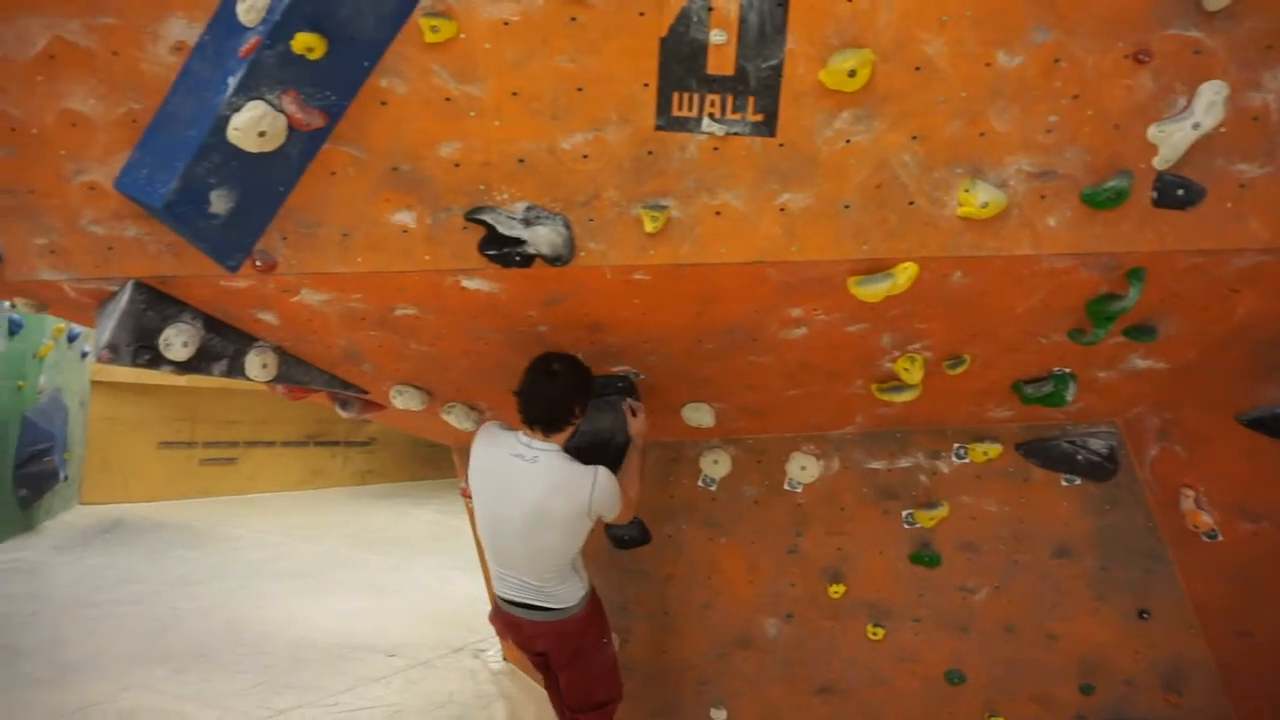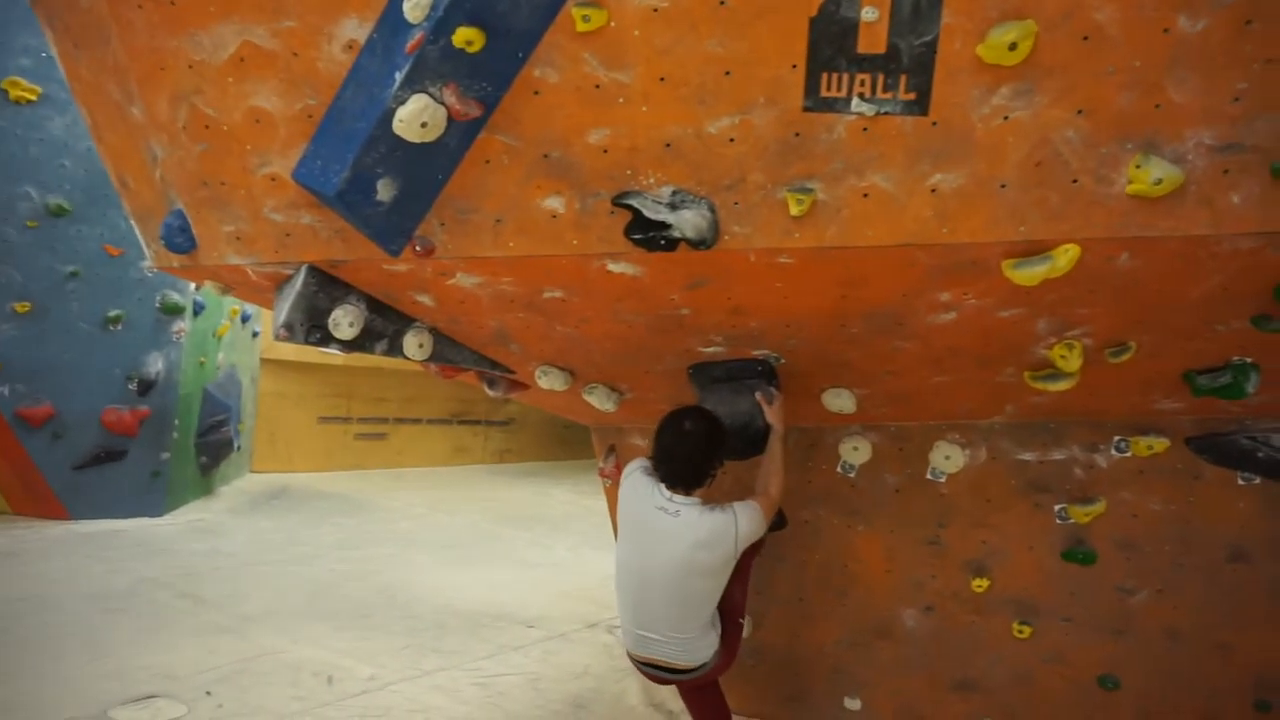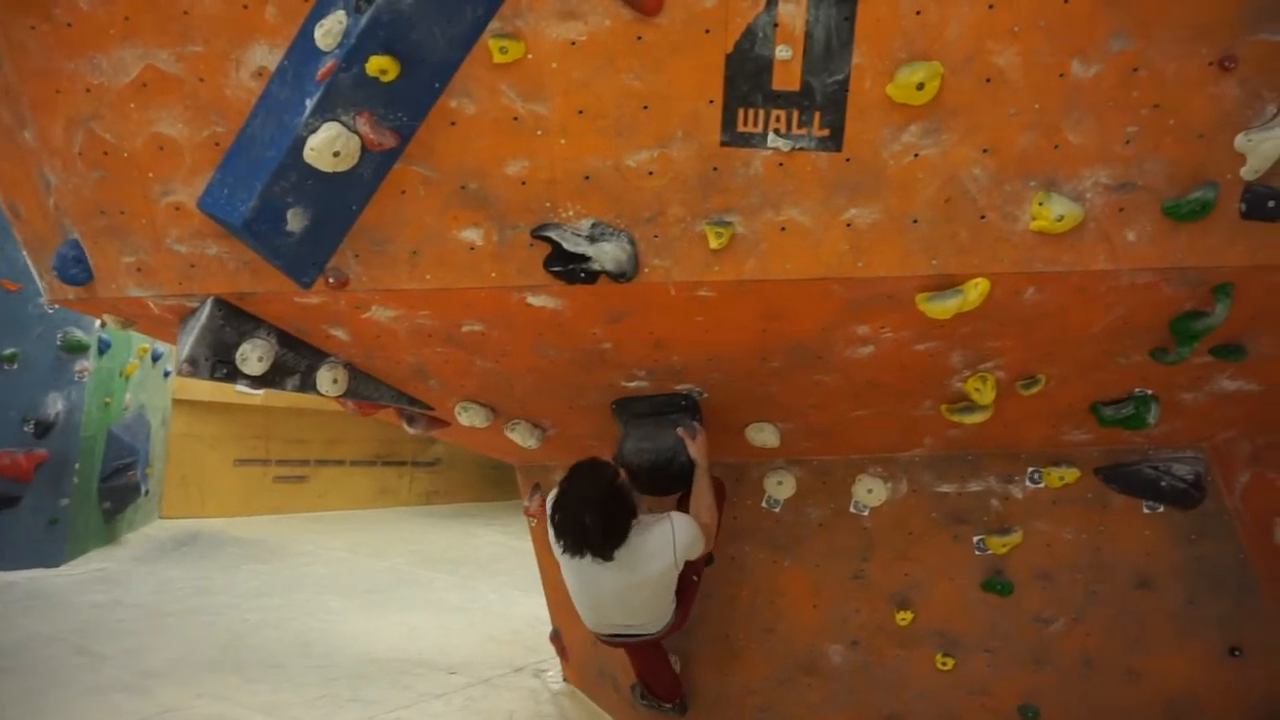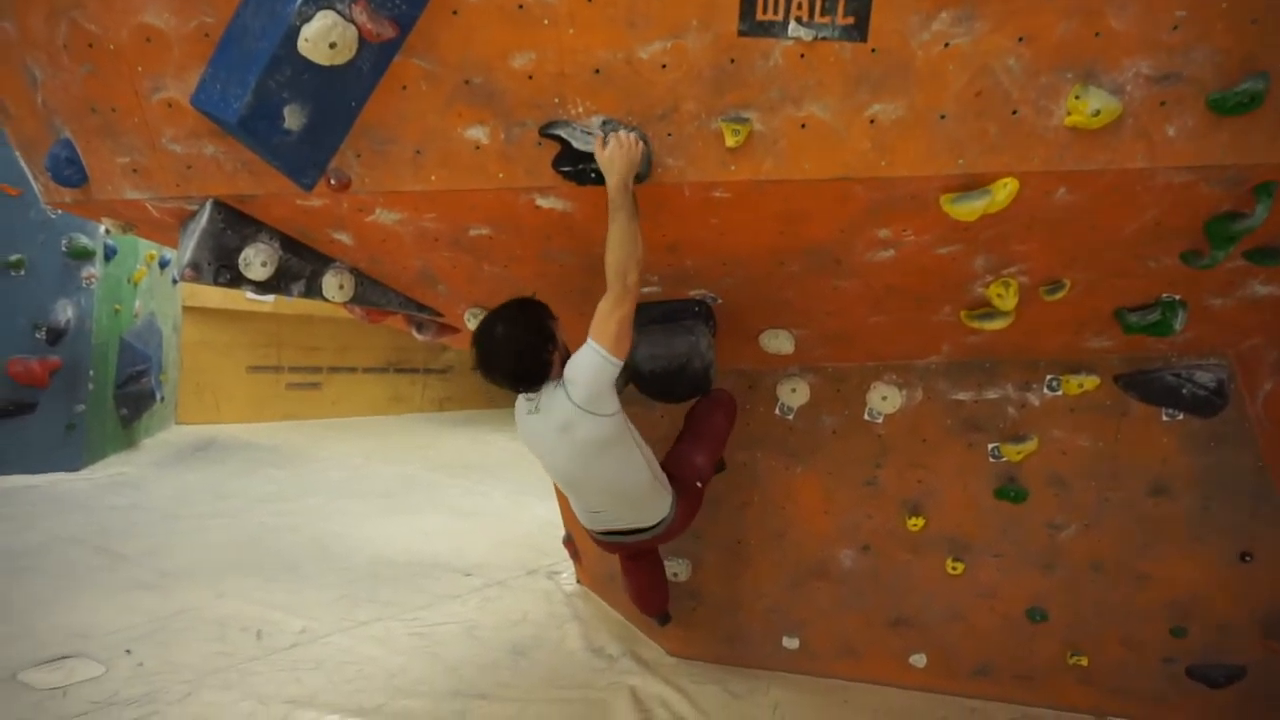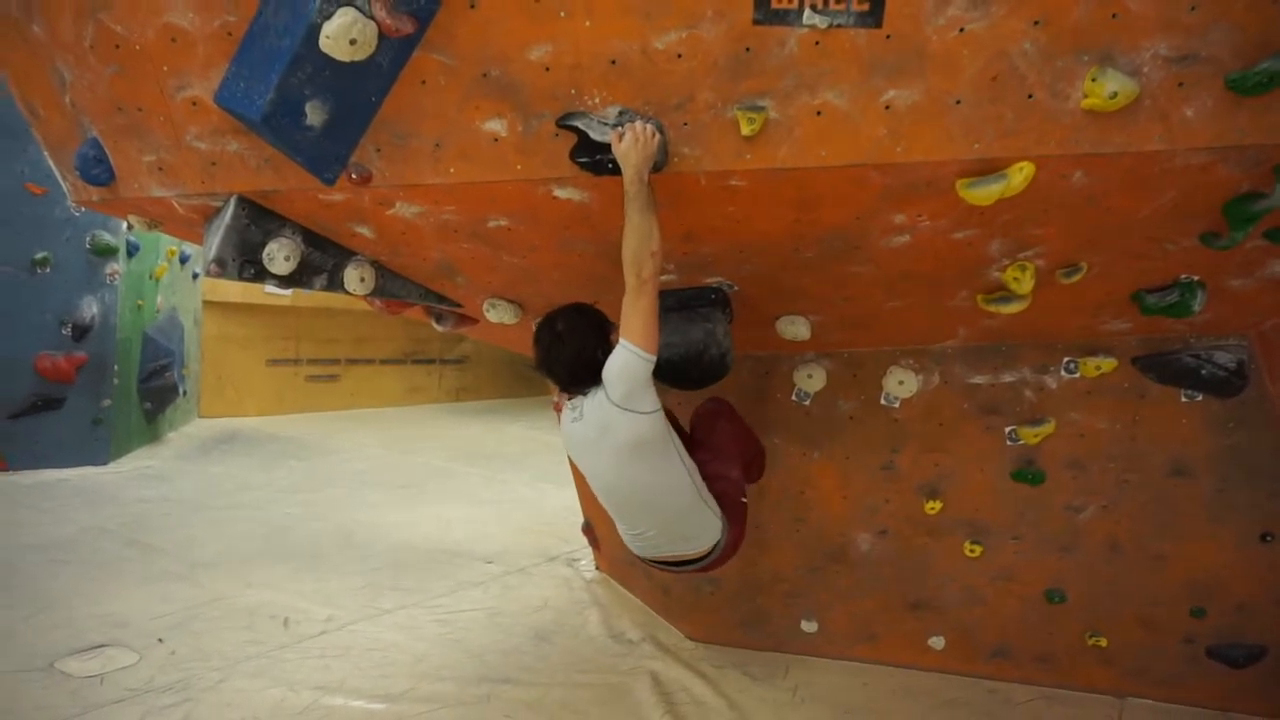
dt=1s
person 1, frame 1
left shoulder: (486, 441)
right shoulder: (589, 483)
right elbow: (625, 509)
right wrist: (637, 441)
left hip: (509, 611)
right hip: (565, 616)
left knee: (560, 689)
person 1, frame 2
left shoulder: (633, 482)
right shoulder: (728, 526)
left elbow: (661, 461)
right elbow: (768, 496)
right wrist: (776, 430)
left hip: (641, 659)
right hip: (700, 663)
person 1, frame 3
left shoulder: (558, 522)
right shoulder: (672, 531)
right elbow: (705, 534)
right wrist: (701, 462)
left hip: (606, 631)
right hip: (664, 620)
right knee: (713, 486)
left ankle: (664, 695)
person 1, frame 4
left shoulder: (526, 411)
right shoulder: (581, 389)
right elbow: (624, 285)
right wrist: (619, 180)
left hip: (606, 531)
right hip: (663, 516)
right knee: (718, 401)
left ankle: (654, 607)
right ankle: (700, 462)
person 1, frame 5
left shoulder: (570, 418)
right shoulder: (617, 387)
right elbow: (644, 274)
right wrist: (635, 173)
left hip: (656, 551)
right hip: (712, 543)
right knee: (715, 413)
right ankle: (748, 465)
